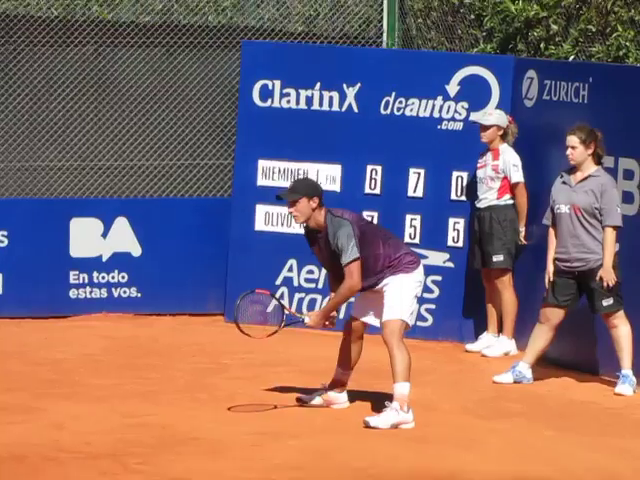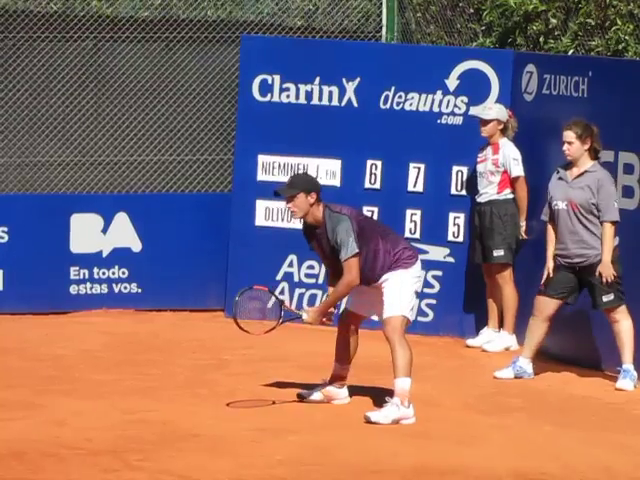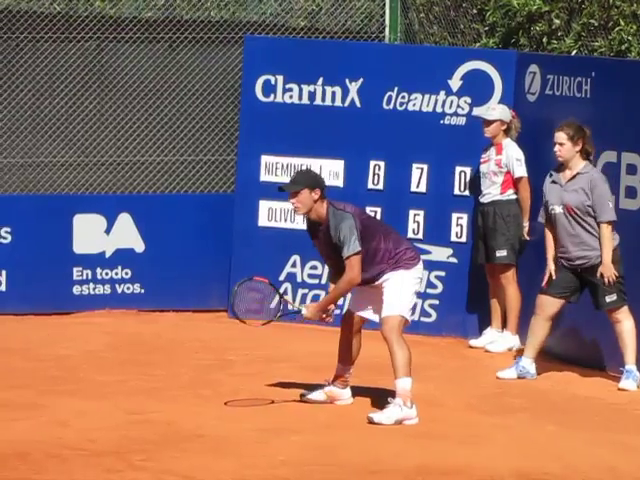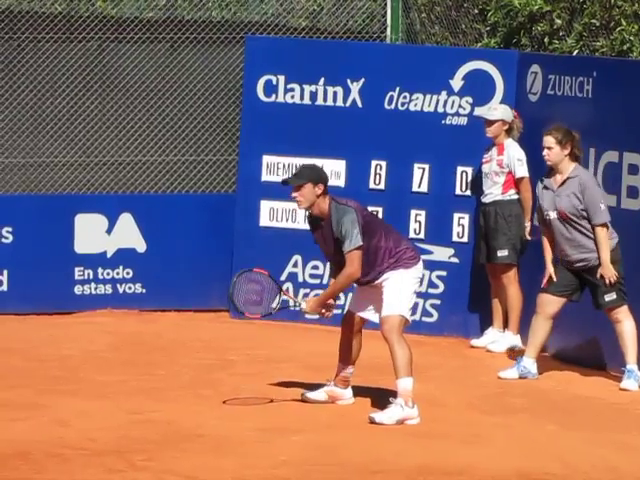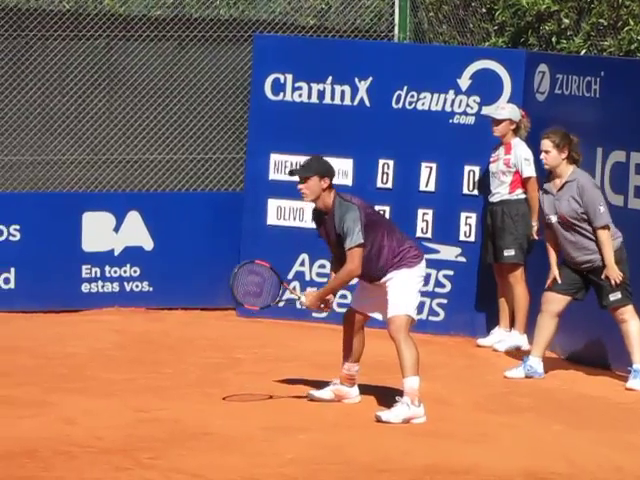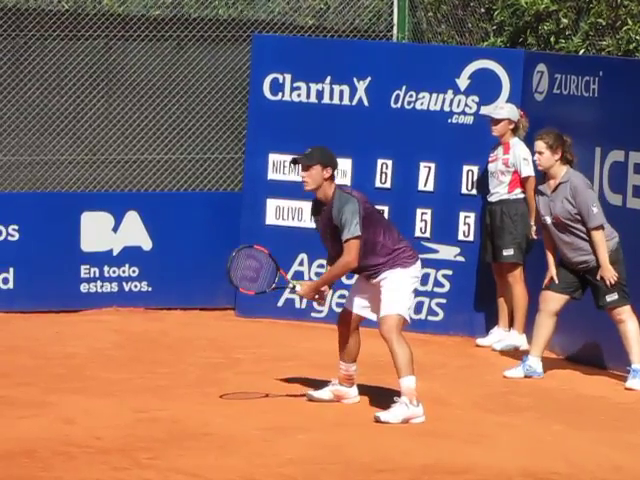
dt=0.2s
person 1, frame 1
left shoulder: (604, 183)
right shoulder: (560, 182)
left elbow: (611, 227)
left wrist: (608, 265)
right wrist: (550, 261)
left hip: (596, 265)
right hip: (564, 265)
left knee: (614, 317)
right knee: (548, 318)
left ankle: (627, 376)
right ankle: (523, 369)
person 1, frame 2
left shoulder: (600, 178)
right shoulder: (557, 178)
left elbow: (608, 222)
left wrist: (606, 260)
right wrist: (549, 257)
left hip: (596, 260)
right hip: (564, 260)
left knee: (616, 312)
right knee: (541, 308)
right ankle: (523, 364)
person 1, frame 3
left shoulder: (593, 178)
right shoulder: (551, 180)
left elbow: (605, 222)
right elbow: (549, 224)
left wrist: (606, 261)
right wrist: (550, 260)
left hip: (598, 259)
right hip: (566, 261)
left knee: (618, 312)
right knee: (543, 307)
right ankle: (526, 364)
person 1, frame 4
left shoulder: (584, 181)
right shoulder: (543, 185)
left elbow: (600, 224)
right elbow: (545, 227)
left wrist: (605, 262)
right wrist: (549, 263)
left hip: (599, 259)
right hip: (566, 261)
left knee: (618, 312)
right knee: (544, 306)
right ankle: (528, 364)
person 1, frame 5
left shoulder: (583, 183)
right shoulder: (545, 189)
left elbow: (602, 226)
right elbow: (550, 230)
left wrist: (610, 264)
right wrist: (553, 265)
left hip: (605, 258)
right hip: (572, 261)
right knee: (549, 304)
right ankle: (534, 363)
person 1, frame 6
left shoulder: (576, 184)
right shoulder: (541, 189)
left elbow: (596, 226)
right elbow: (547, 230)
left wrist: (605, 264)
right wrist: (551, 264)
left hip: (602, 257)
right hip: (570, 261)
right knee: (546, 304)
right ankle: (533, 363)
person 2, frame 1
left shoulder: (342, 226)
right shoulder: (312, 232)
left elbow: (353, 282)
right elbow: (335, 272)
left wrist: (323, 313)
right wrist: (331, 309)
left hip: (402, 272)
right hip: (375, 278)
left knee: (391, 333)
right knee: (353, 328)
left ankle: (402, 409)
right ankle: (336, 391)
person 2, frame 2
left shoulder: (340, 222)
right shoulder: (311, 229)
left elbow: (351, 278)
right elbow: (334, 266)
left wrist: (321, 309)
right wrist: (328, 304)
left hip: (401, 268)
right hip: (372, 273)
left knee: (393, 329)
right knee: (347, 322)
left ankle: (402, 404)
right ankle: (337, 386)
person 2, frame 3
left shoulder: (344, 219)
right shoulder: (314, 225)
left elbow: (353, 275)
right elbow: (337, 265)
left wrist: (320, 306)
right wrist: (330, 301)
left hip: (401, 268)
right hip: (373, 273)
left knee: (390, 328)
right knee: (350, 323)
left ankle: (405, 404)
right ankle: (340, 387)
person 2, frame 4
left shoulder: (346, 214)
right shoulder: (315, 220)
left elbow: (353, 270)
right elbow: (337, 261)
left wrist: (320, 300)
right wrist: (330, 297)
left hip: (401, 267)
right hip: (372, 273)
left knee: (391, 328)
right knee: (350, 323)
left ankle: (406, 404)
right ankle: (341, 387)
person 2, frame 5
left shoulder: (349, 211)
right shoulder: (320, 214)
left elbow: (353, 267)
right elbow: (339, 255)
left wrist: (319, 295)
right wrist: (331, 291)
left hip: (404, 267)
right hip: (376, 271)
left knee: (398, 327)
right knee: (352, 321)
left ankle: (412, 403)
right ankle: (347, 385)
person 2, frame 6
left shoulder: (348, 203)
right shoulder: (318, 207)
left elbow: (350, 259)
right elbow: (335, 249)
left wrist: (314, 285)
right wrist: (326, 283)
left hip: (399, 266)
right hip: (371, 271)
left knee: (389, 327)
right knee: (347, 321)
left ankle: (411, 403)
right ankle: (346, 385)
person 3, frame 1
left shoulder: (508, 155)
right shoulder: (484, 157)
left elbow: (520, 192)
right elbow: (483, 189)
left wrist: (521, 227)
right wrist: (481, 217)
left hip: (501, 217)
right hip: (482, 217)
left knee: (502, 281)
right knee: (488, 280)
left ankle: (507, 340)
right ankle: (491, 334)
person 3, frame 2
left shoulder: (507, 149)
right shoulder: (484, 151)
left elbow: (520, 187)
right elbow: (483, 184)
left wrist: (521, 221)
right wrist: (481, 211)
left hip: (502, 212)
right hip: (482, 211)
left knee: (503, 276)
right knee: (489, 275)
left ankle: (508, 335)
right ankle: (492, 329)
person 3, frame 3
left shoulder: (511, 150)
right shoulder: (487, 152)
left elbow: (523, 187)
right elbow: (487, 184)
left wrist: (524, 222)
right wrist: (484, 212)
left hip: (505, 212)
right hip: (486, 212)
left knee: (506, 276)
right knee: (492, 275)
left ankle: (512, 335)
right ankle: (495, 330)
person 3, frame 4
left shoulder: (512, 150)
right shoulder: (489, 152)
left elbow: (525, 187)
right elbow: (488, 184)
left wrist: (526, 222)
right wrist: (486, 212)
left hip: (506, 212)
right hip: (488, 212)
left knee: (508, 276)
right knee: (493, 275)
left ankle: (513, 335)
right ankle: (496, 330)
person 3, frame 5
left shoulder: (520, 150)
right shoulder: (497, 151)
left elbow: (532, 187)
right elbow: (496, 183)
left wrist: (534, 222)
right wrist: (493, 211)
left hip: (514, 212)
right hip: (495, 211)
left knee: (515, 276)
right knee: (500, 275)
left ankle: (519, 335)
right ankle: (503, 329)
person 3, frame 6
left shoulder: (518, 149)
right shoulder: (496, 151)
left elbow: (530, 187)
right elbow: (494, 183)
left wrist: (532, 221)
right wrist: (492, 211)
left hip: (512, 211)
right hip: (494, 211)
left knee: (513, 275)
right knee: (499, 275)
left ankle: (519, 335)
right ankle: (502, 329)
